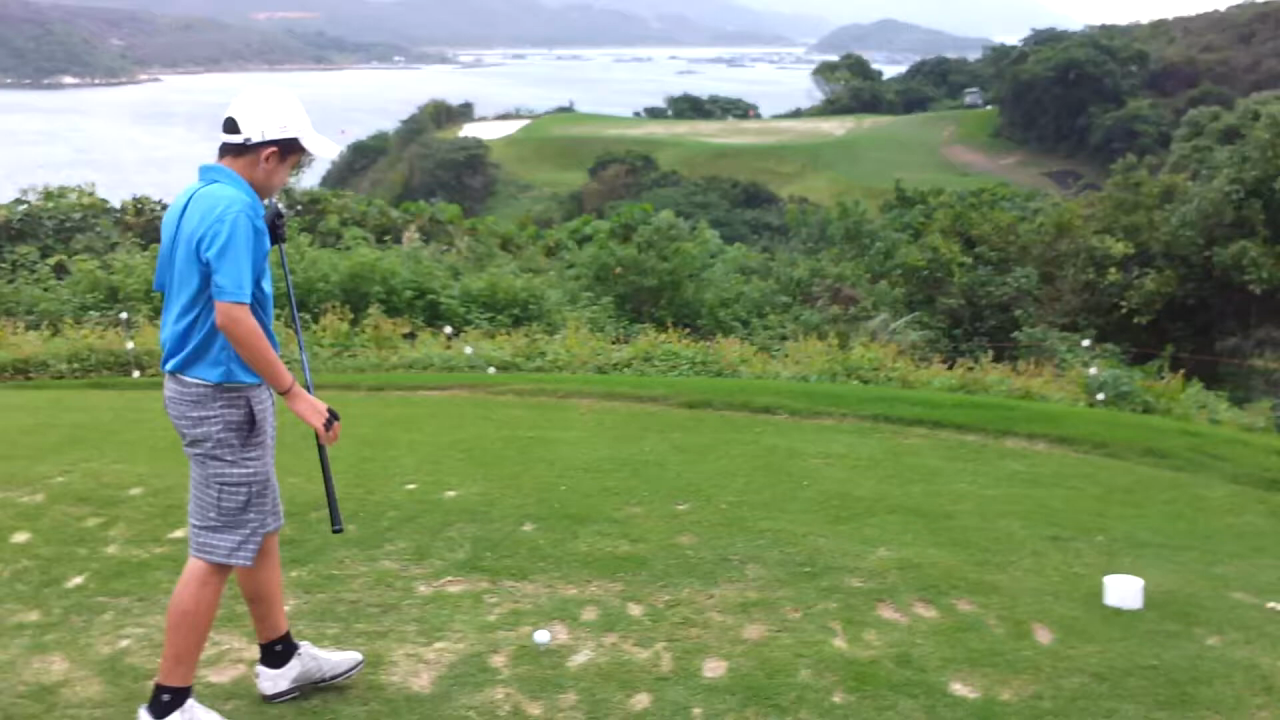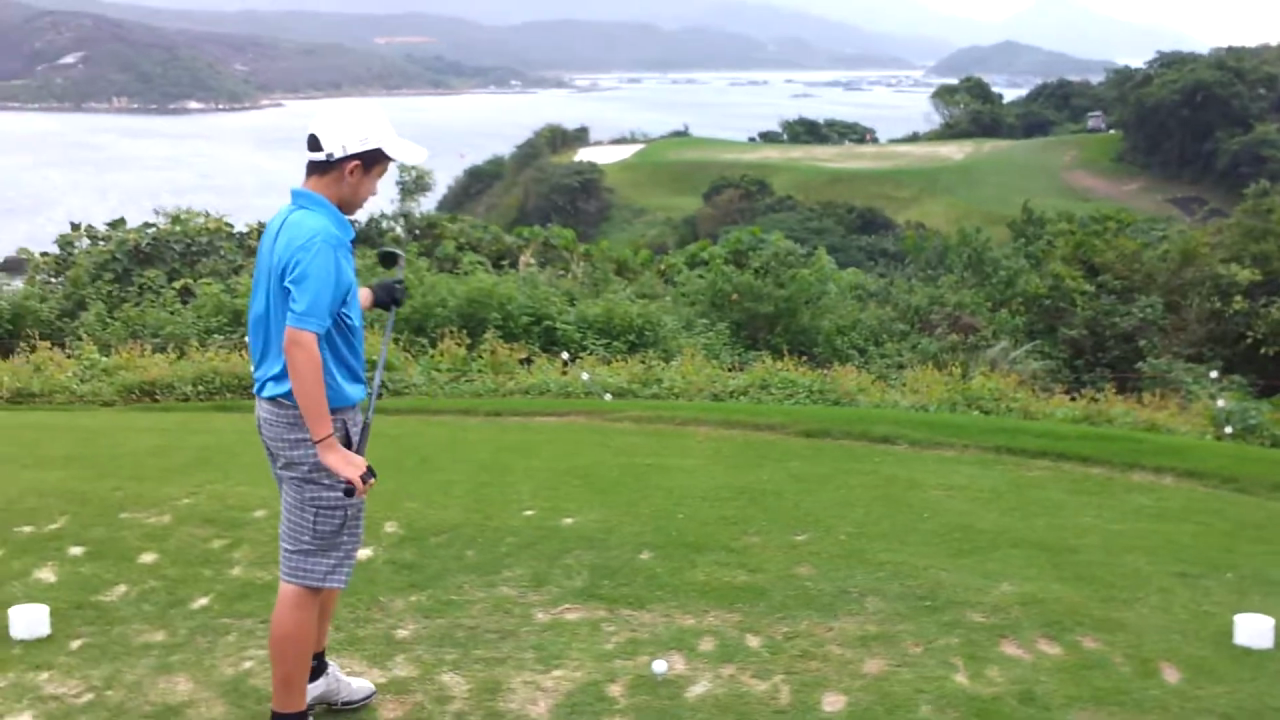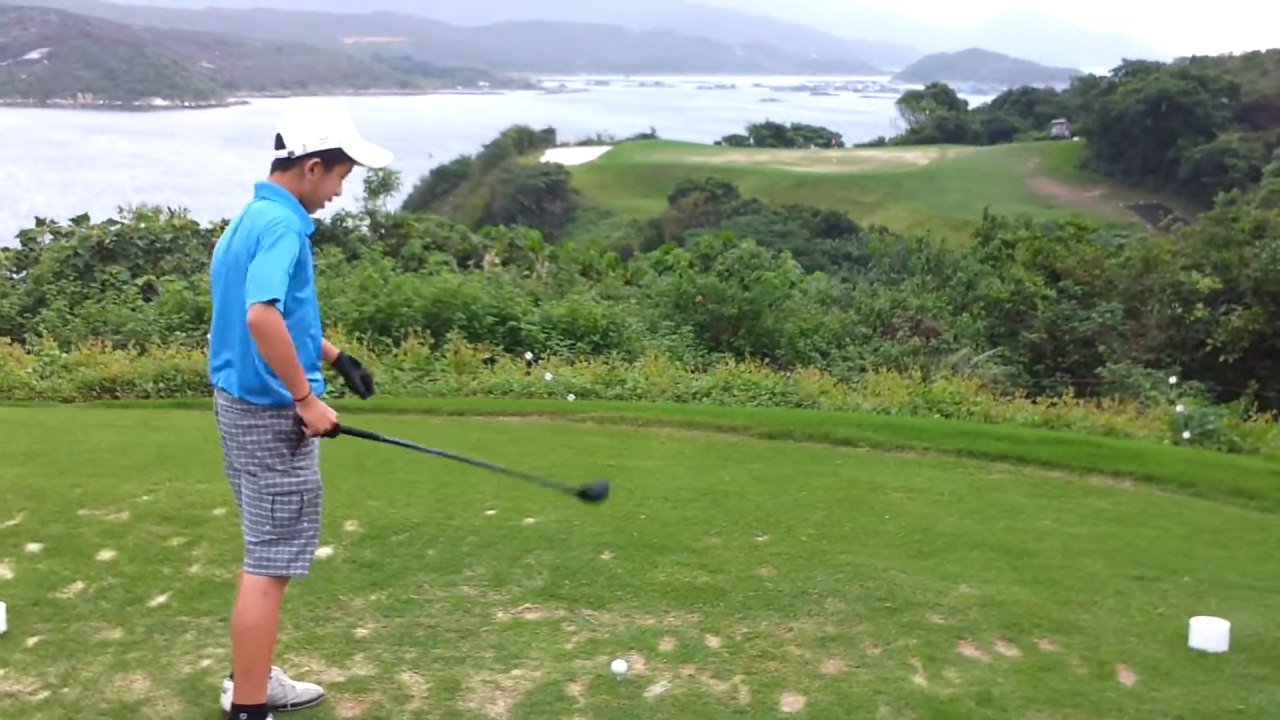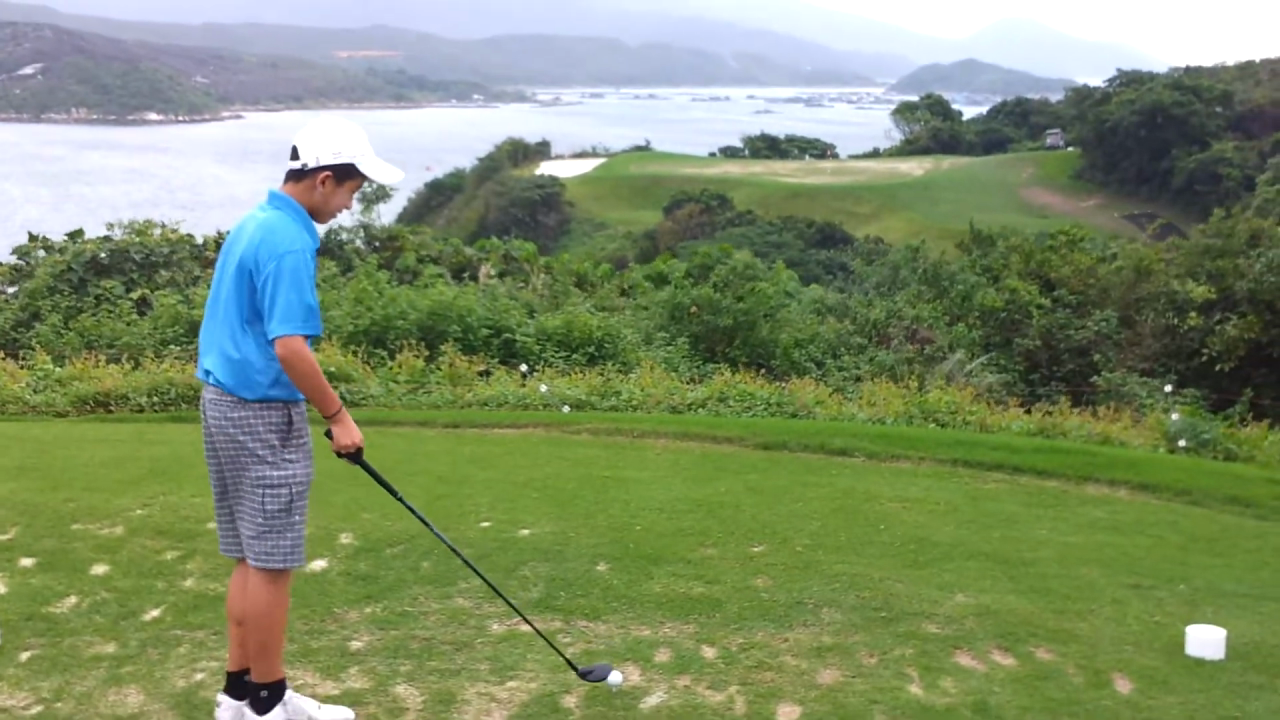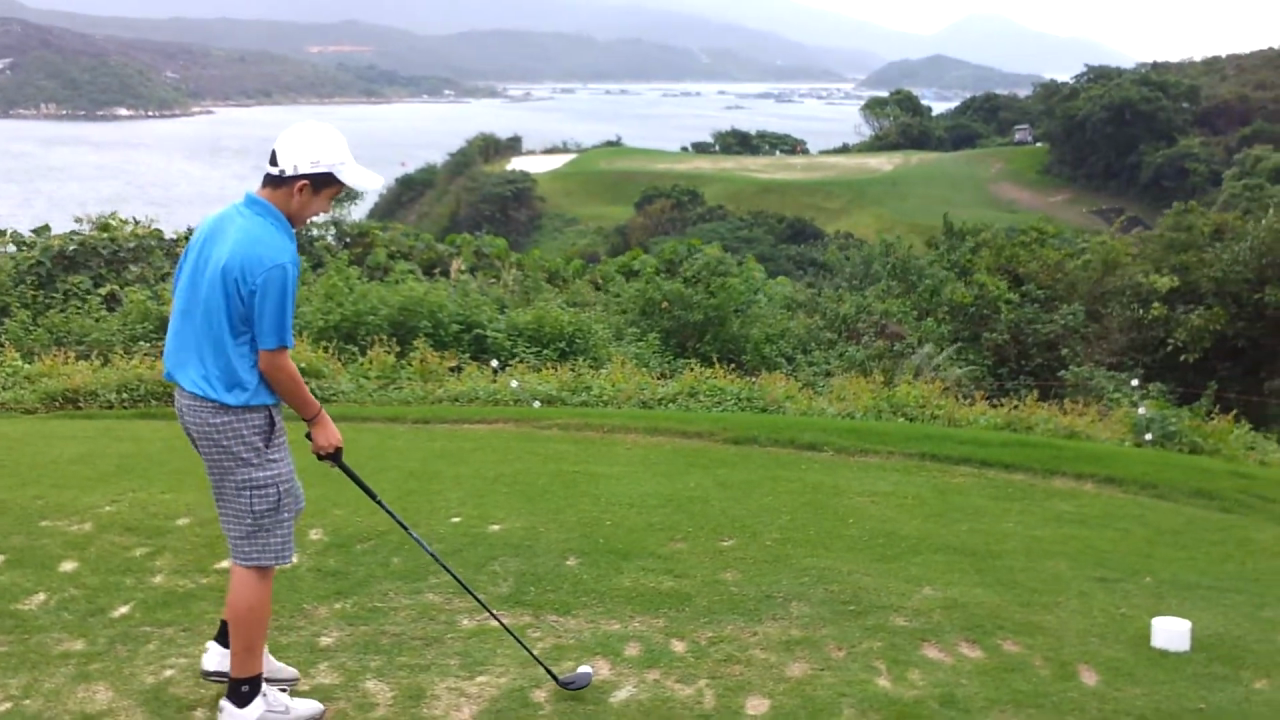
dt=0.4s
person 1, frame 1
left shoulder: (185, 205)
right shoulder: (235, 211)
right elbow: (231, 315)
right wrist: (295, 393)
left hip: (197, 386)
right hip: (223, 397)
left knee: (258, 531)
right knee: (215, 552)
left ankle: (283, 659)
person 1, frame 2
left shoulder: (287, 223)
right shoulder: (320, 237)
right elbow: (299, 341)
left wrist: (366, 298)
right wrist: (327, 444)
left hip: (292, 414)
right hip: (312, 422)
left knee: (321, 558)
right knee: (309, 571)
person 1, frame 3
left shoulder: (249, 218)
right shoulder: (280, 225)
right elbow: (262, 316)
left wrist: (333, 354)
right wrist: (307, 399)
left hip: (241, 405)
right hip: (271, 415)
left knee: (264, 554)
right knee: (269, 566)
person 1, frame 4
left shoulder: (254, 223)
right shoulder: (289, 244)
right elbow: (290, 348)
right wrist: (339, 416)
left hip: (223, 401)
right hip: (261, 412)
left knee: (251, 557)
right knee: (273, 561)
person 1, frame 5
left shoulder: (216, 223)
right shoulder: (274, 254)
left elbow: (183, 303)
right elbow: (272, 361)
right wrist: (318, 418)
left hip: (196, 395)
right hip: (238, 413)
left knee: (269, 525)
right knee: (258, 554)
left ankle: (231, 646)
